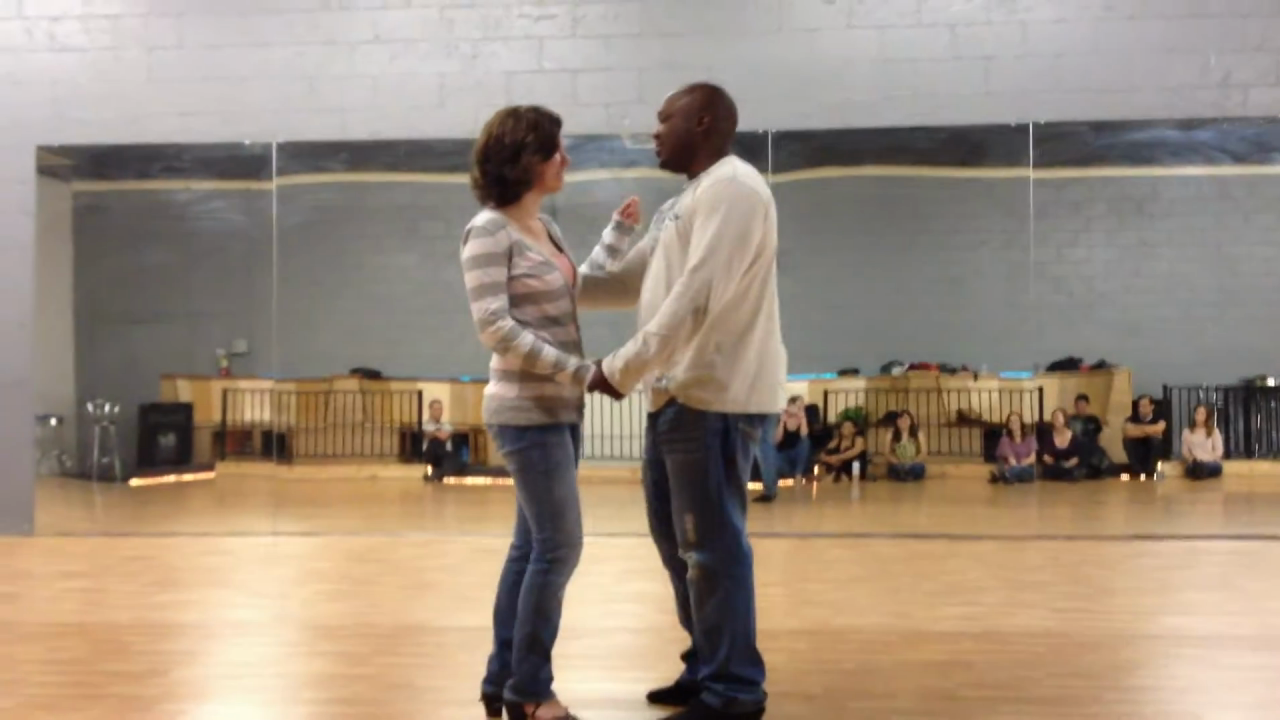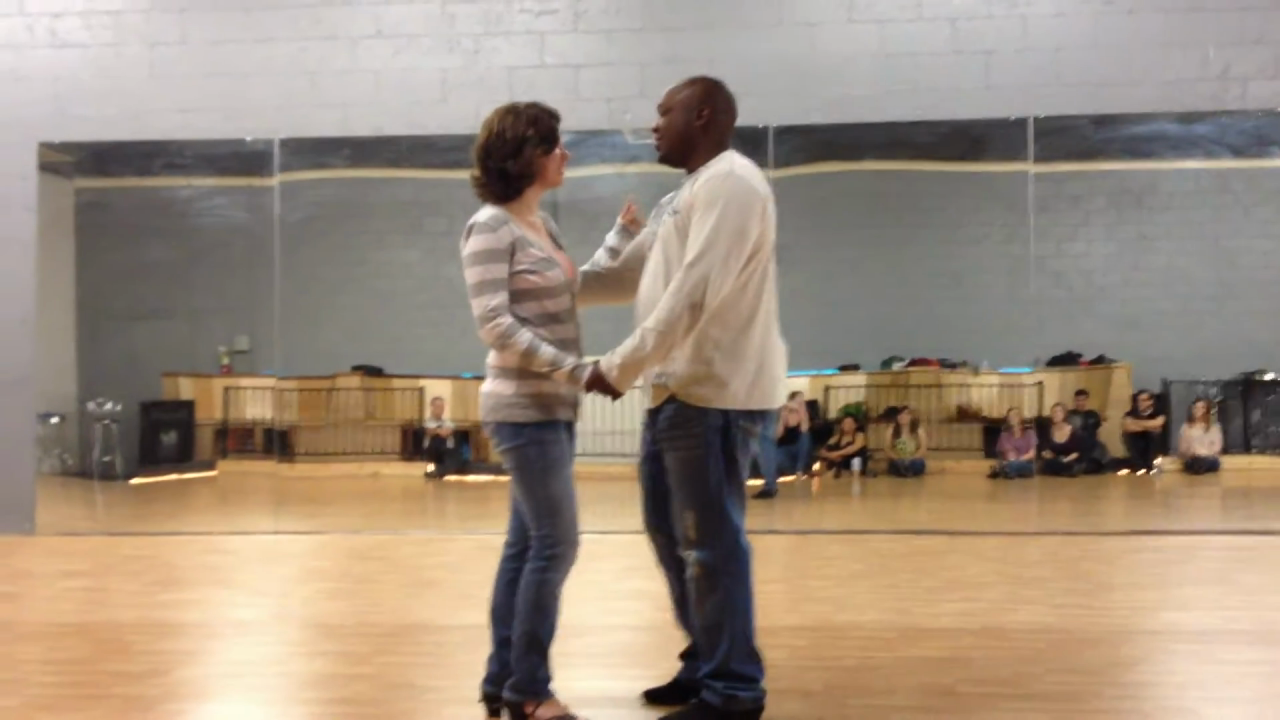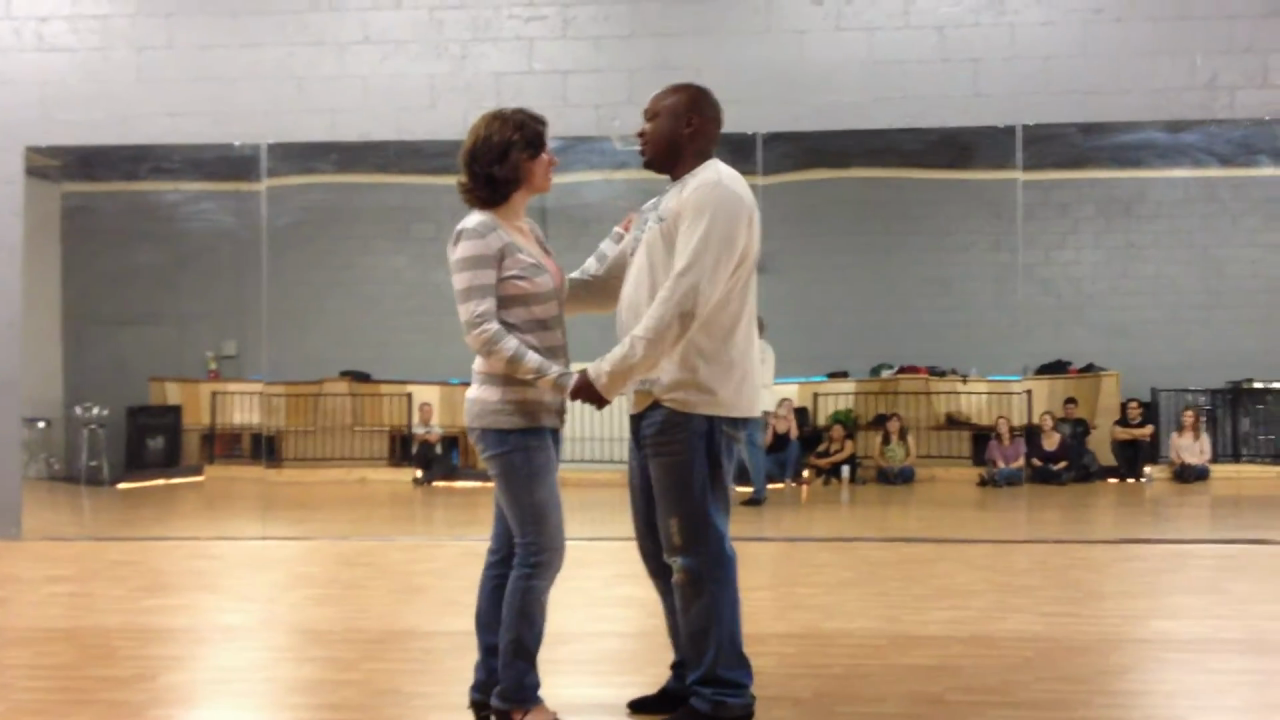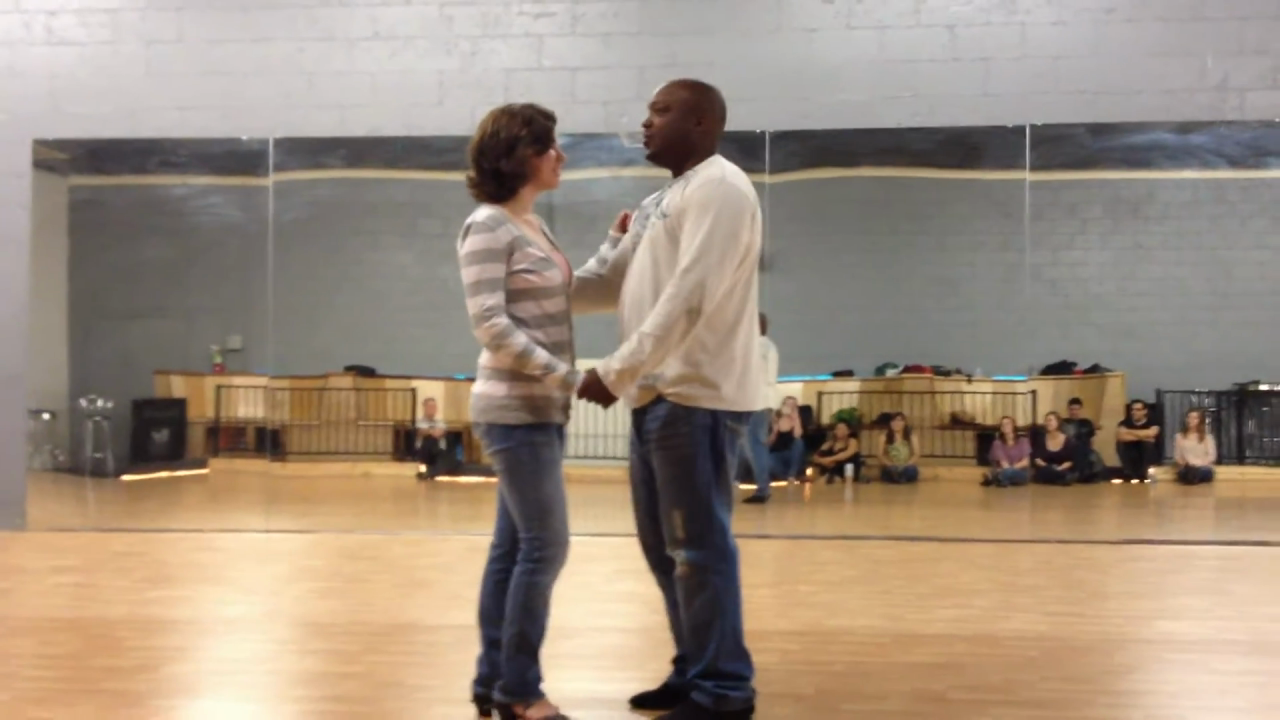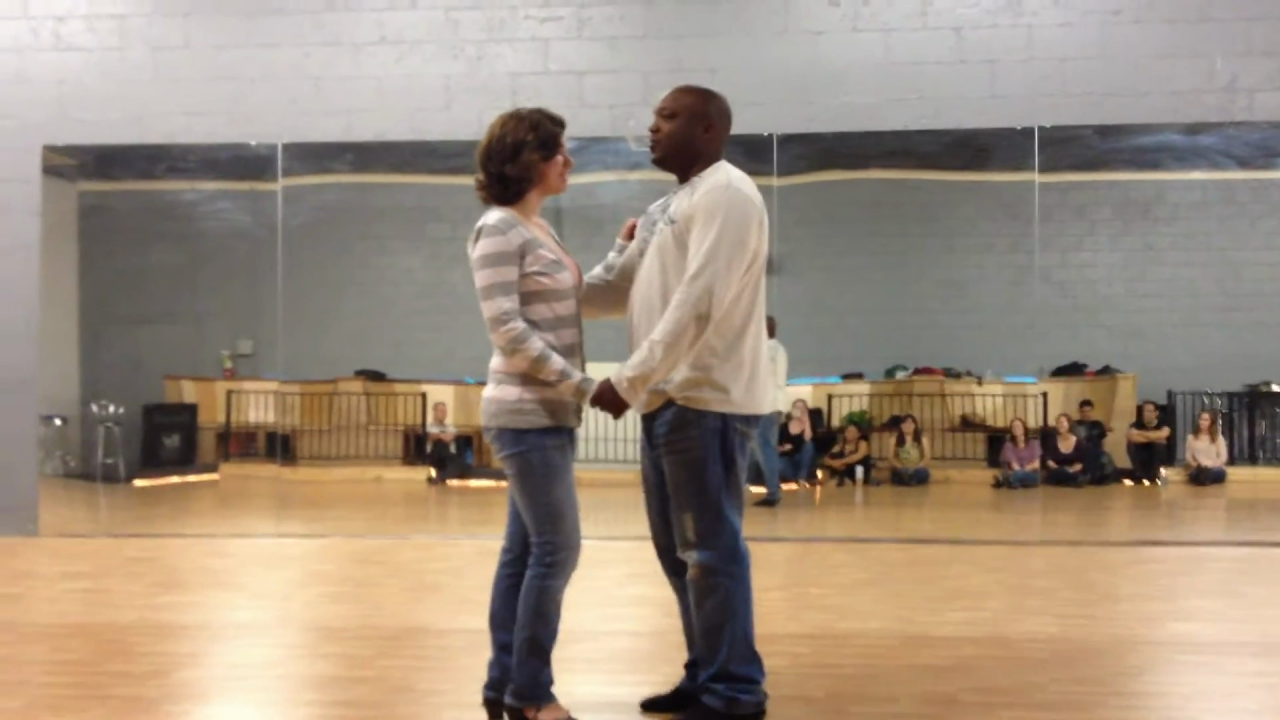
dt=0.2s
person 1, frame 1
left shoulder: (731, 188)
right shoulder: (695, 197)
left elbow: (696, 298)
right elbow: (637, 279)
left wrist: (620, 369)
left hip: (716, 399)
right hip: (682, 395)
left knee: (711, 546)
right knee: (677, 538)
right ankle: (707, 666)
person 1, frame 2
left shoulder: (729, 182)
right shoulder: (694, 191)
left elbow: (694, 294)
right elbow: (643, 278)
left wrist: (618, 367)
left hip: (715, 395)
right hip: (680, 392)
left knee: (710, 544)
right knee: (670, 530)
right ankle: (705, 664)
person 1, frame 3
left shoulder: (716, 191)
right shoulder: (669, 202)
left elbow: (683, 302)
right elbow: (611, 280)
left wrist: (606, 375)
left hip: (696, 403)
right hip: (659, 400)
left knee: (696, 552)
right knee: (664, 548)
person 1, frame 4
left shoulder: (718, 188)
right shoulder: (665, 199)
left elbow: (689, 297)
left wrist: (615, 371)
left hip: (697, 398)
right hip: (660, 397)
left knee: (699, 545)
right knee: (666, 546)
person 1, frame 5
left shoulder: (725, 194)
right shoulder: (669, 207)
left elbow: (698, 303)
left wrist: (628, 381)
left hip: (707, 402)
right hip: (669, 401)
left knee: (710, 549)
right knee: (680, 549)
person 2, frame 1
left shoulder: (544, 227)
right shoulder: (488, 231)
left elbow: (578, 294)
right elbow: (495, 328)
left wrist: (620, 232)
right wrist: (581, 371)
left hip: (557, 410)
right hip: (526, 411)
left knee: (531, 547)
right knee: (559, 546)
person 2, frame 2
left shoulder: (541, 223)
right shoulder: (490, 227)
left elbow: (577, 290)
right elbow: (495, 325)
left wrist: (625, 233)
right wrist: (578, 371)
left hip: (550, 408)
right hip: (523, 408)
left knee: (527, 545)
right knee: (555, 544)
person 2, frame 3
left shoulder: (528, 230)
right shoulder: (479, 232)
left elbow: (563, 298)
right elbow: (481, 332)
right wrist: (561, 378)
left hip: (536, 415)
right hip: (510, 415)
left knee: (510, 551)
right knee: (540, 551)
person 2, frame 4
left shoulder: (534, 225)
right shoulder: (487, 226)
left elbow: (570, 297)
right elbow: (490, 326)
left wrist: (616, 243)
right wrist: (569, 377)
left hip: (539, 409)
right hip: (515, 410)
left knee: (514, 546)
right knee: (544, 546)
person 2, frame 5
left shoulder: (540, 229)
right shoulder: (498, 228)
left elbow: (578, 304)
right elbow: (506, 329)
left wrist: (624, 252)
right wrist: (582, 384)
left hip: (548, 413)
right hip: (526, 412)
left knee: (525, 551)
right knee: (557, 550)
